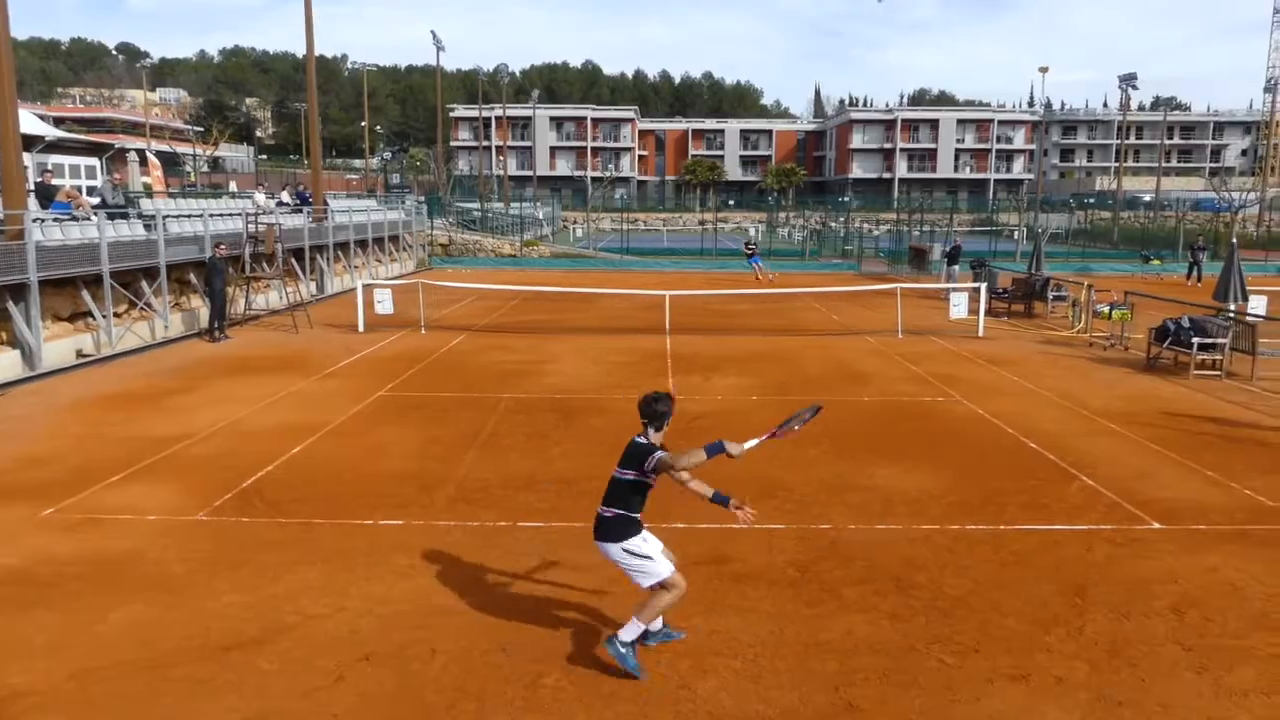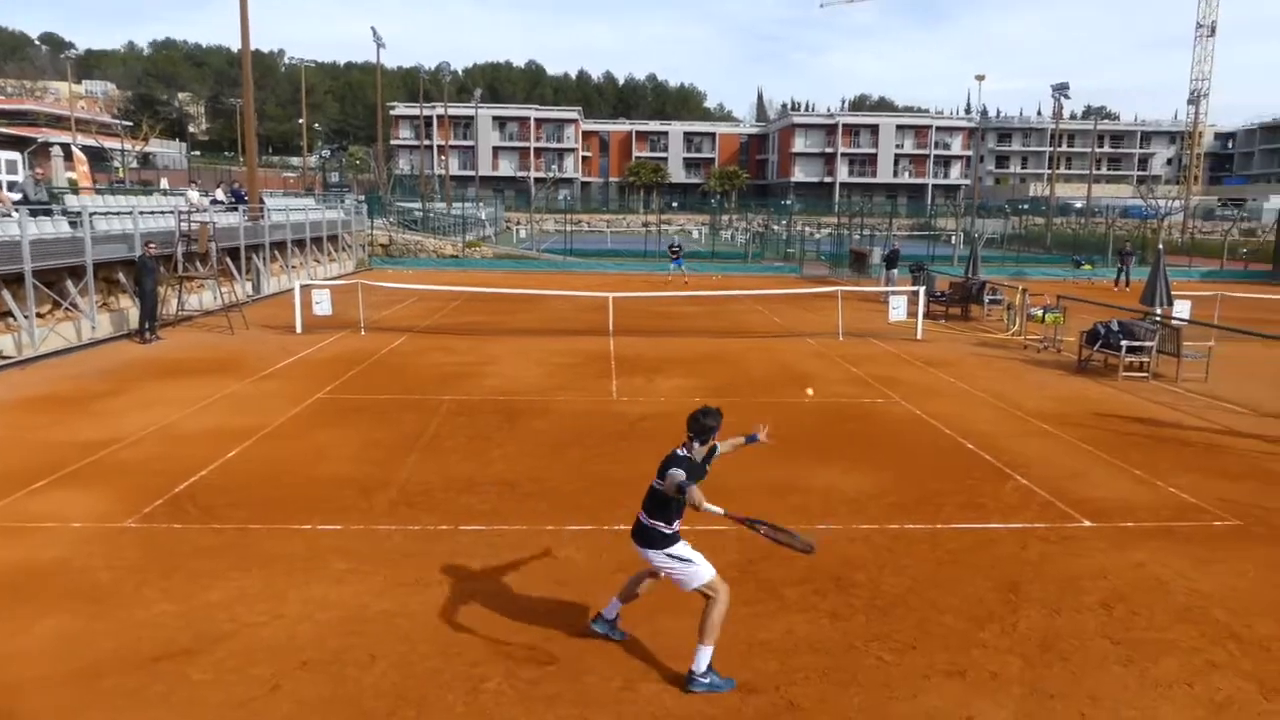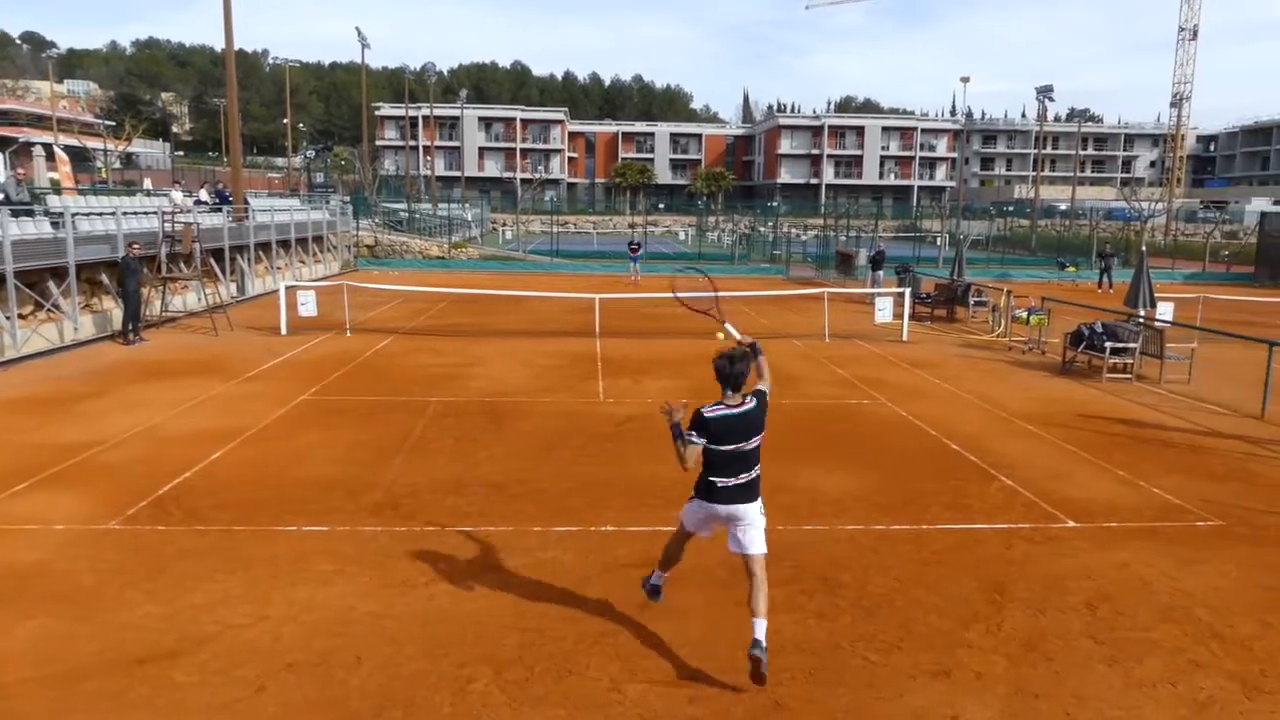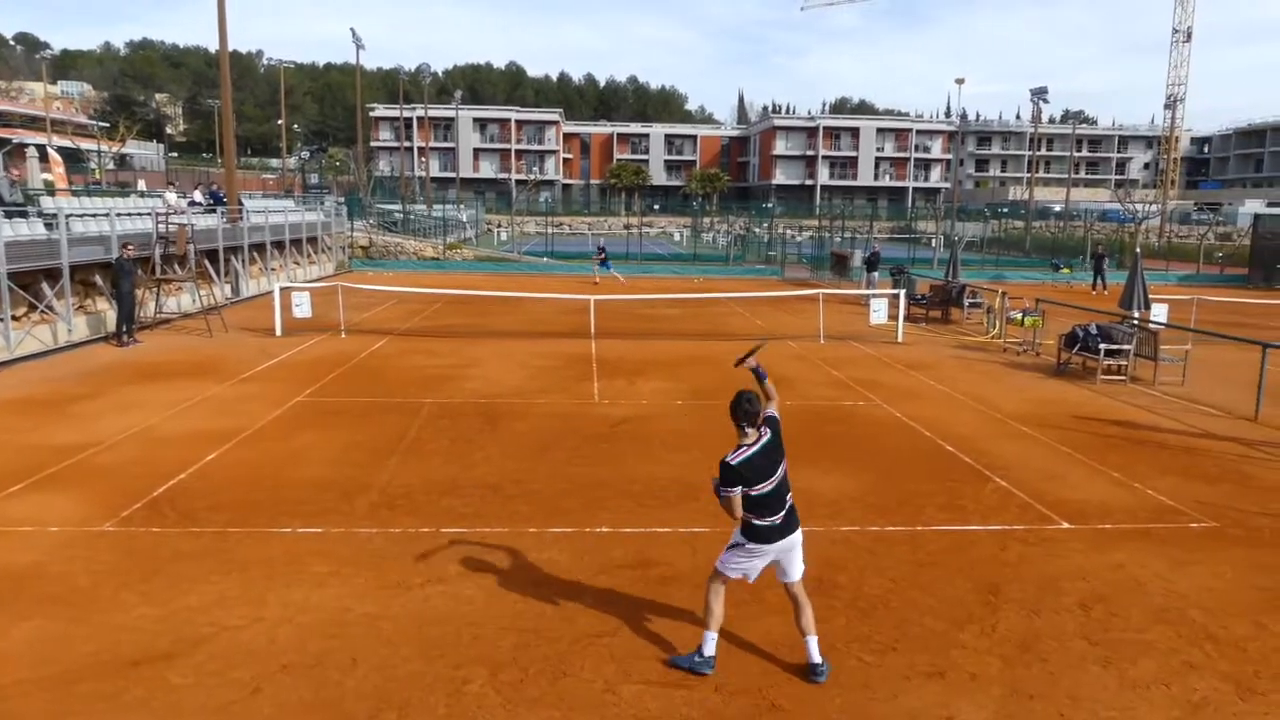
dt=0.3s
person 1, frame 1
left shoulder: (644, 446)
right shoulder: (643, 450)
left elbow: (686, 480)
right elbow: (677, 464)
left wrist: (726, 502)
right wrist: (721, 446)
left hip: (621, 529)
right hip: (617, 537)
left knee: (667, 562)
right knee: (675, 586)
left ankle: (652, 629)
right ankle: (622, 641)
person 1, frame 2
left shoulder: (696, 449)
right shoulder: (679, 463)
left elbow: (722, 446)
right elbow: (671, 485)
left wrist: (751, 437)
right wrist: (688, 494)
left hip: (647, 536)
right hip: (663, 543)
left knee: (652, 573)
right knee: (719, 595)
left ankle: (605, 618)
right ankle: (700, 673)
person 1, frame 3
left shoulder: (704, 417)
right shoulder: (758, 405)
left elbow: (688, 463)
right elbow: (765, 377)
left wrist: (675, 424)
right wrist: (755, 349)
left hip: (711, 501)
right hip: (747, 502)
left knee: (682, 534)
right knee: (757, 575)
left ankle: (656, 583)
right ankle: (758, 643)
person 1, frame 4
left shoulder: (732, 464)
right shoulder: (773, 433)
left elbow: (734, 512)
right elbow: (772, 397)
left wrist: (720, 487)
right wrist: (759, 371)
left hip: (757, 538)
right hip: (790, 531)
left knee: (716, 583)
right knee: (796, 591)
left ankle: (705, 655)
right ankle: (816, 663)
